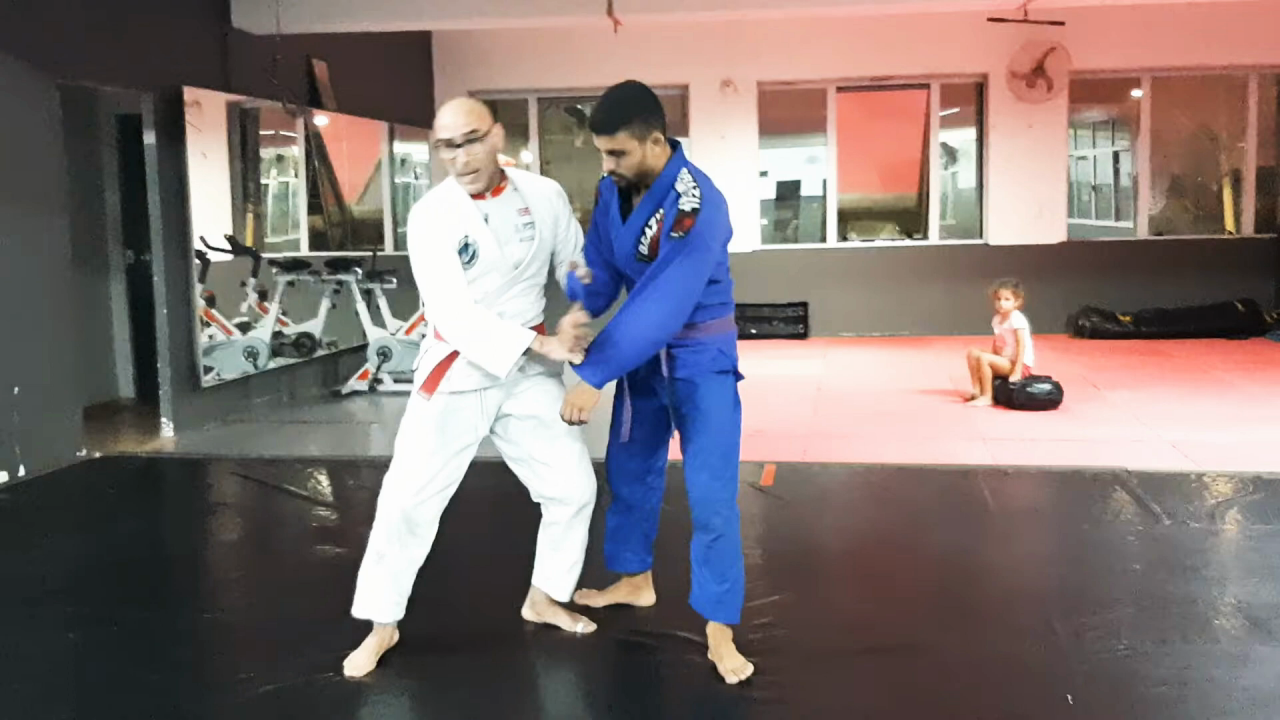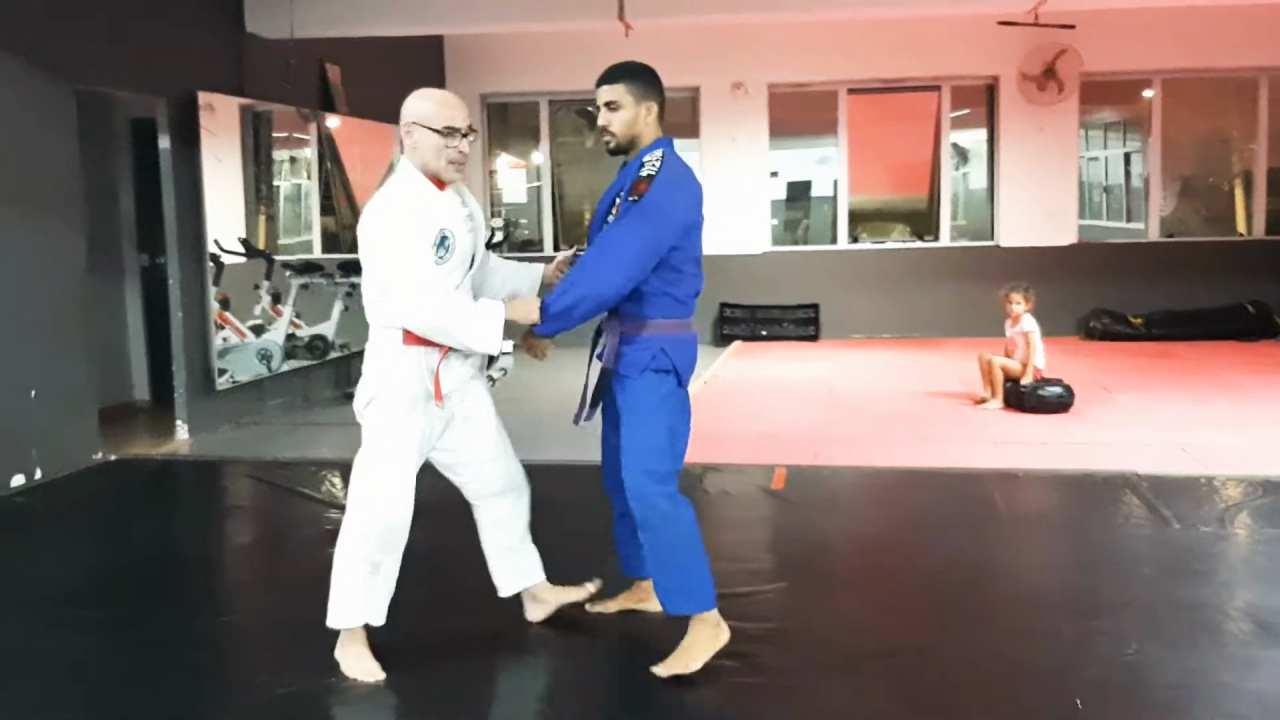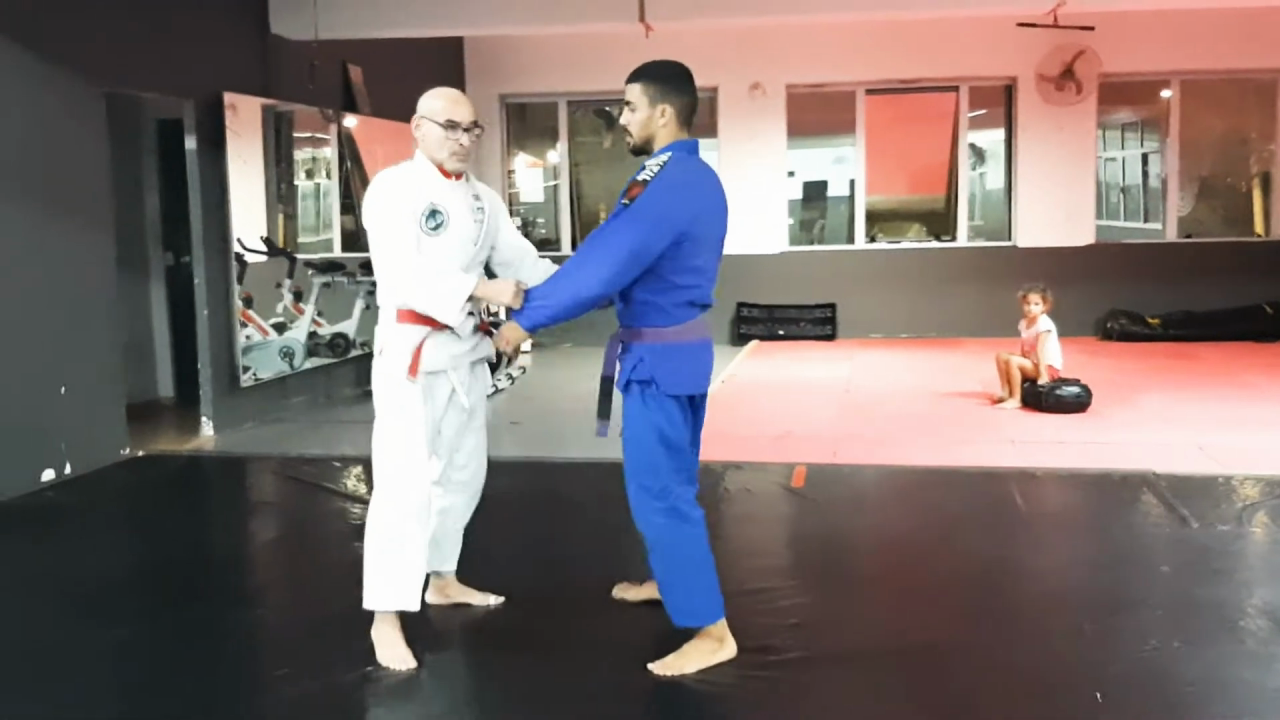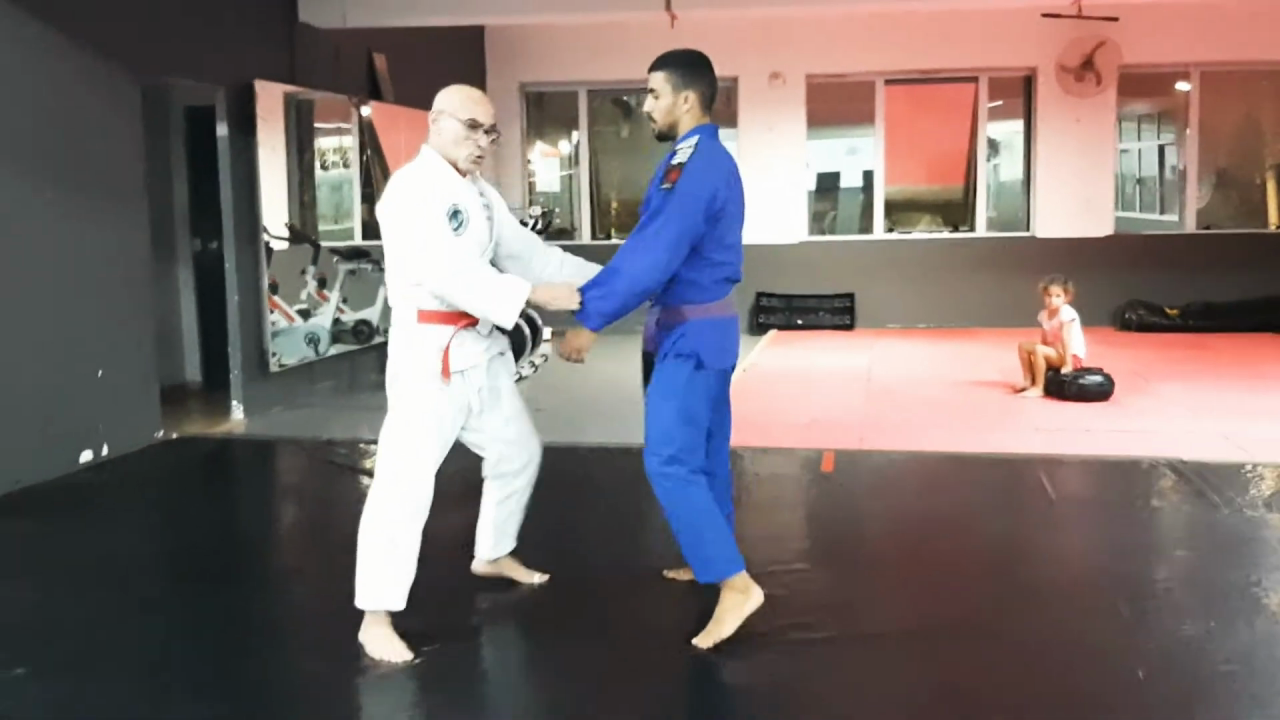
dt=0.5s
person 1, frame 1
left shoulder: (697, 207)
right shoulder: (614, 188)
left elbow: (662, 307)
right elbow: (601, 260)
left wrist: (592, 377)
right wrist: (583, 310)
left hip: (700, 356)
right hip: (644, 351)
left knee: (710, 493)
right knee: (629, 470)
left ankle: (719, 630)
right ankle: (634, 578)
person 1, frame 2
left shoulder: (663, 181)
right shoulder: (636, 175)
left elbow: (612, 273)
right elbow: (604, 260)
left wrist: (544, 323)
right wrist: (571, 275)
left hip: (655, 350)
right hip: (625, 346)
left knee: (650, 485)
right knee: (623, 476)
left ankle: (704, 618)
right ankle: (646, 585)
person 1, frame 3
left shoulder: (663, 187)
right shoulder: (702, 179)
left elbow: (598, 266)
left wrist: (523, 319)
right wrist: (621, 296)
left hip: (657, 357)
right hip: (684, 346)
left knee: (660, 494)
right knee: (671, 480)
left ankle: (711, 632)
right ankle: (673, 578)
person 1, frame 4
left shoulder: (691, 165)
right shoulder: (712, 160)
left elbow: (651, 257)
left wrist: (588, 319)
right wrist: (595, 294)
left hip: (690, 333)
right hip: (705, 325)
left knee: (670, 462)
right knee: (706, 453)
left ankle: (735, 584)
right ankle: (716, 561)
person 2, frame 1
left shoulder: (545, 196)
right shoulder: (431, 216)
left elbow: (574, 262)
right elbow: (453, 313)
left wrist: (581, 311)
right wrist: (536, 342)
left hip: (527, 373)
right hip: (455, 370)
left knee: (573, 486)
right knee: (409, 496)
left ankle: (542, 598)
right ankle: (384, 624)
person 2, frame 2
left shoulder: (459, 200)
right shoulder: (391, 211)
right elbow: (422, 311)
left wrist: (541, 275)
right wrist: (507, 314)
left hip: (456, 370)
right hip: (403, 374)
left knee: (500, 481)
right knee: (383, 506)
left ankle: (533, 592)
right ankle: (351, 634)
person 2, frame 3
left shoulder: (484, 199)
right shoulder: (393, 187)
left elbow: (524, 265)
right elbow: (403, 273)
right wrist: (479, 289)
left hip: (464, 351)
right hip: (410, 353)
left knee: (462, 471)
right knee: (404, 483)
left ankle: (440, 580)
right ankle: (386, 617)
person 2, frame 4
left shoulder: (481, 195)
right shoulder: (411, 187)
left elbow: (529, 251)
right elbow: (446, 274)
right wrist: (533, 293)
left hip: (480, 348)
right hip: (427, 353)
left knee: (516, 454)
right knee: (407, 480)
left ankle: (492, 554)
right ankle: (376, 617)
